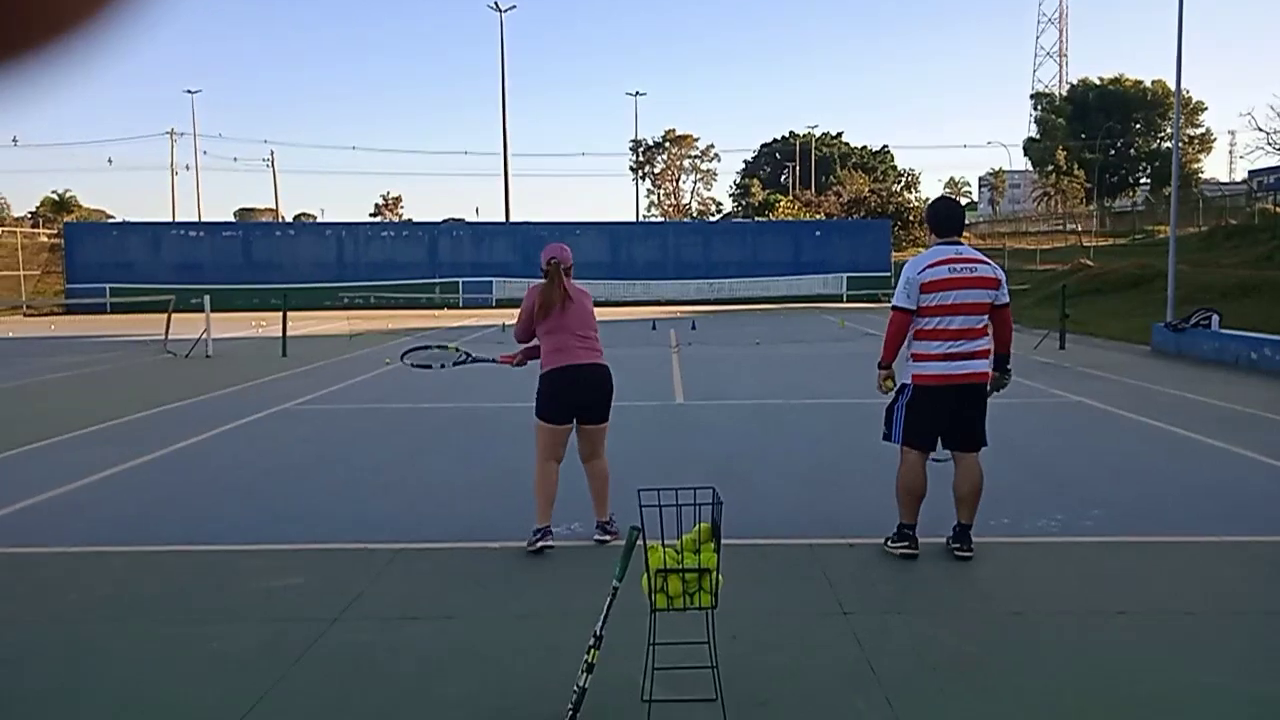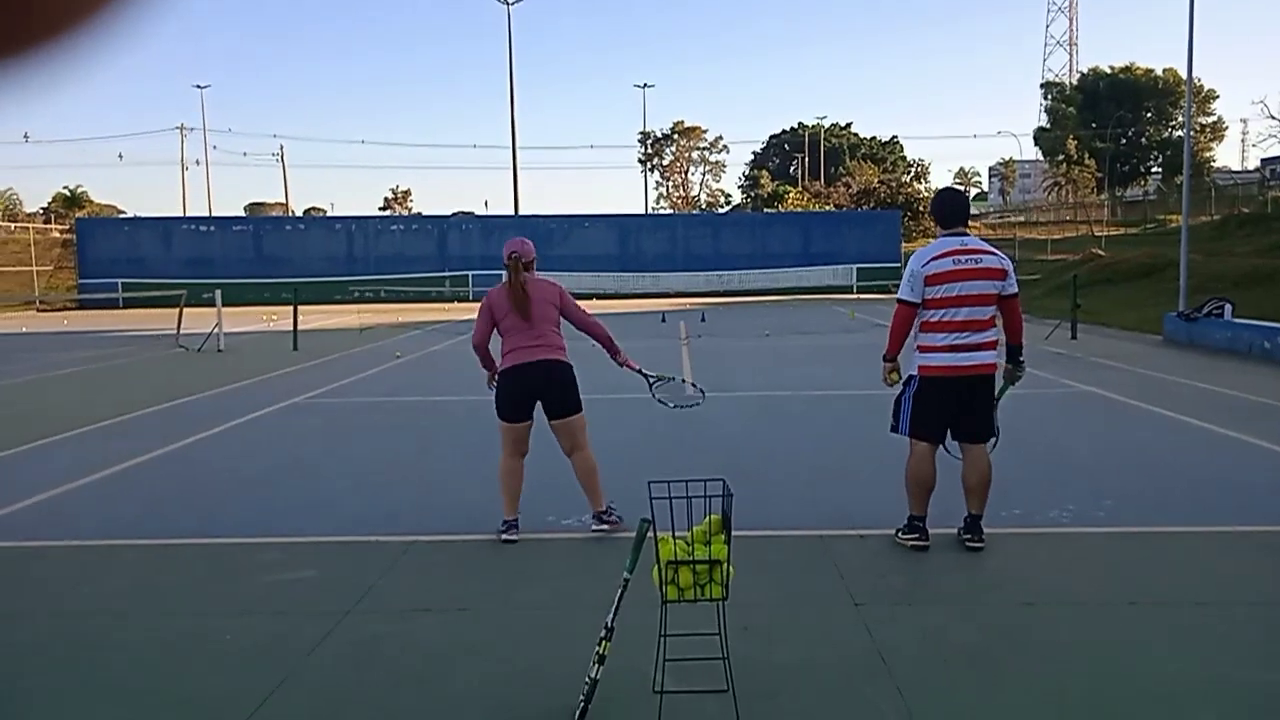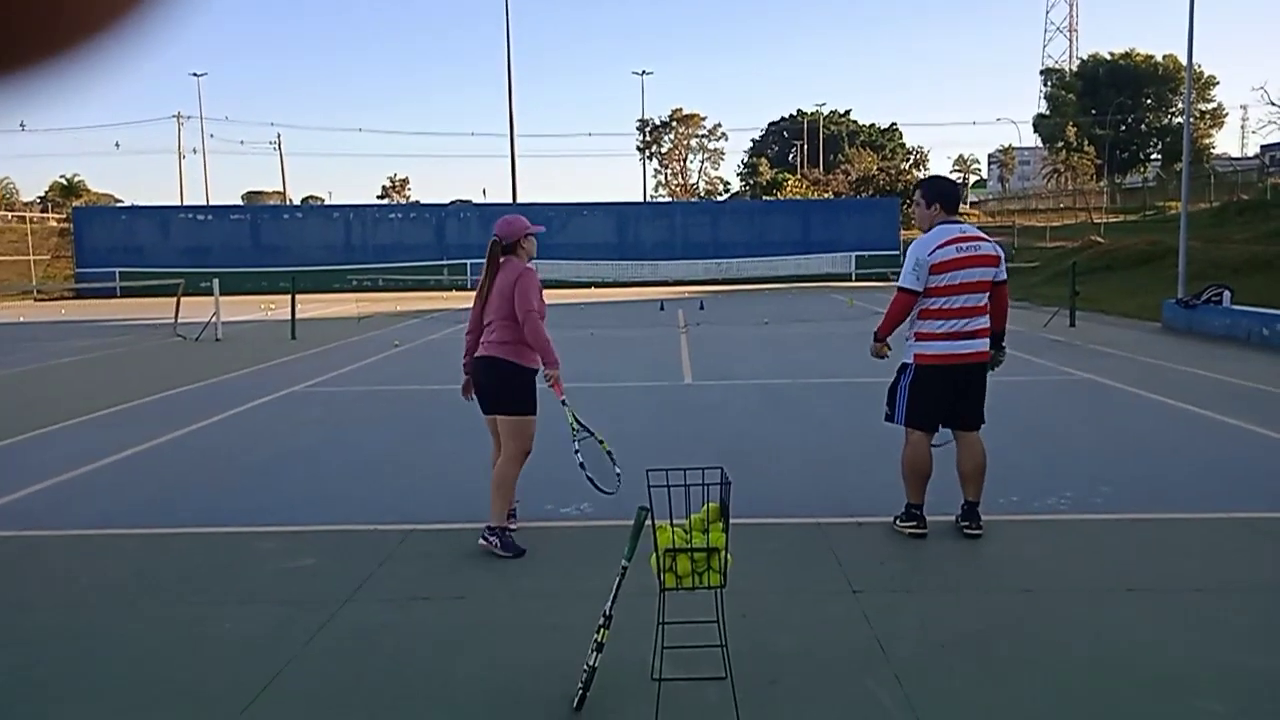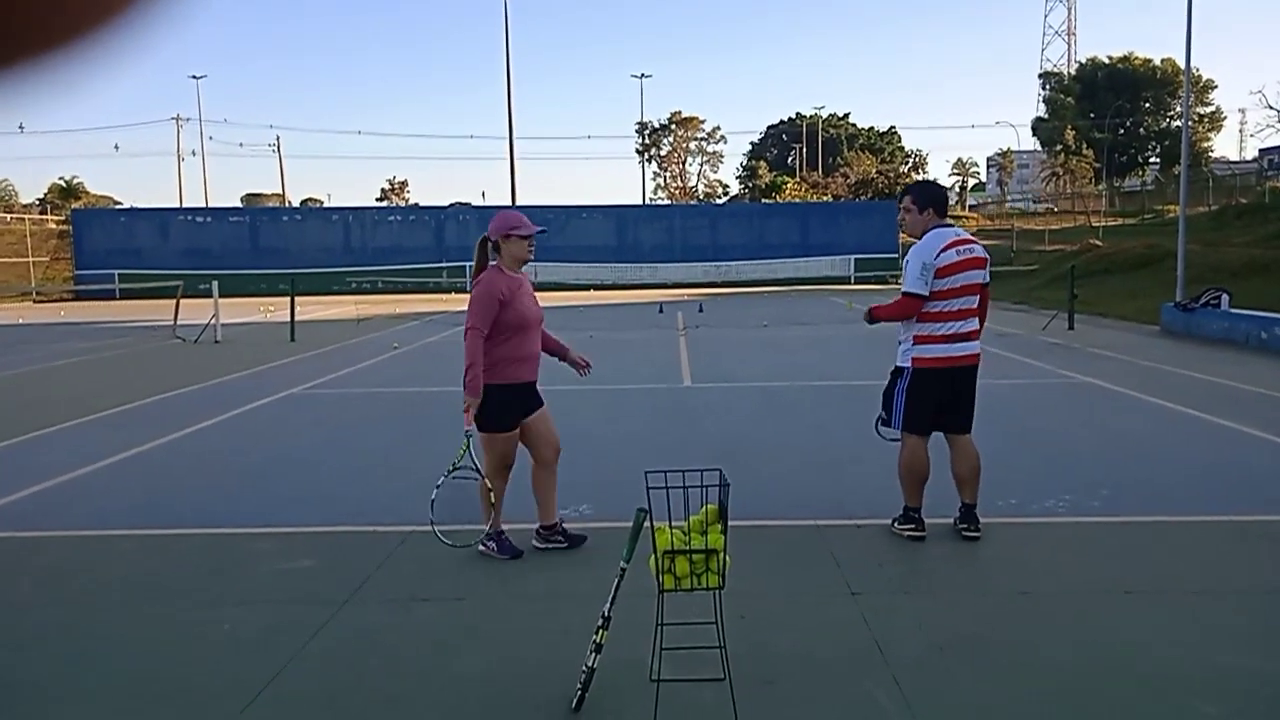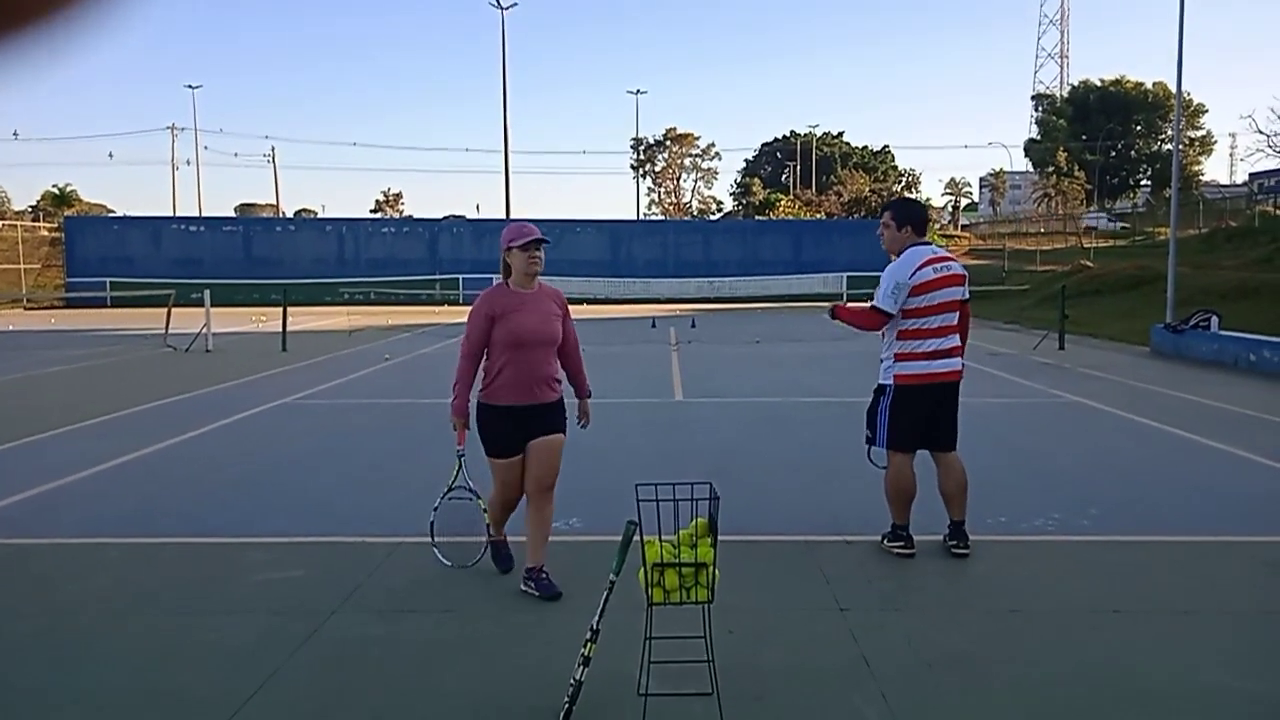
dt=0.5s
person 1, frame 1
left shoulder: (917, 267)
right shoulder: (990, 269)
left elbow: (900, 322)
right elbow: (1003, 323)
left wrist: (885, 364)
right wrist: (1000, 365)
left hip: (927, 378)
right hip: (974, 377)
left knee: (913, 454)
right knee: (967, 455)
left ankle: (906, 534)
right ankle: (963, 535)
person 1, frame 2
left shoulder: (923, 259)
right shoulder: (997, 259)
left elbow: (905, 314)
right elbow: (1012, 313)
left wrist: (890, 357)
right wrist: (1014, 357)
left hip: (934, 370)
right hip: (981, 368)
left knee: (922, 446)
right knee: (975, 447)
left ankle: (917, 525)
right ankle: (974, 526)
person 1, frame 3
left shoulder: (924, 247)
right shoulder: (989, 246)
left elbow: (905, 302)
right elbow: (1000, 299)
left wrist: (880, 336)
right wrist: (996, 342)
left hip: (929, 358)
right hip: (974, 355)
left knee: (918, 434)
right knee: (968, 433)
left ankle: (914, 513)
right ankle: (971, 513)
person 1, frame 4
left shoulder: (923, 251)
right shoulder: (976, 248)
left elbow: (909, 306)
right elbow: (982, 301)
left wrist: (874, 313)
left hip: (923, 360)
right hip: (965, 357)
left knee: (913, 437)
right knee: (960, 435)
left ankle: (912, 517)
right ankle: (969, 515)
person 1, frame 5
left shoulder: (901, 269)
right shoulder: (954, 265)
left elbow: (874, 320)
right elbow: (963, 320)
left wrist: (838, 311)
left hip: (905, 378)
right hip: (947, 375)
left knee: (899, 455)
right knee: (946, 453)
left ankle: (900, 533)
right ankle: (958, 532)
person 2, frame 1
left shoulder: (537, 294)
right shoulder: (584, 296)
left elbow: (520, 335)
right wrist: (528, 354)
left hip: (558, 378)
right hip: (597, 374)
left knee: (548, 459)
right knee: (594, 456)
left ankle: (542, 529)
right ankle: (603, 523)
person 2, frame 2
left shoulder: (493, 297)
right shoulder: (552, 289)
left elbow: (479, 342)
right elbow: (584, 320)
left wrist: (491, 368)
right wrist: (614, 349)
left hip: (513, 376)
right hip: (555, 371)
left knee: (512, 453)
right knee: (578, 448)
left ankle: (510, 522)
right ankle: (601, 512)
person 2, frame 3
left shoulder: (491, 278)
right shoulder: (524, 275)
left elbow: (474, 329)
right elbow: (529, 319)
left wrist: (470, 371)
right wrist: (550, 361)
left hip: (485, 366)
right hip: (512, 370)
left knee: (503, 449)
right knee: (515, 453)
left ankle: (506, 511)
right ankle: (494, 530)
person 2, frame 4
left shoulder: (522, 282)
right shoulder: (490, 284)
right elbow: (474, 337)
left wrist: (566, 354)
right wrist: (473, 387)
left hip: (524, 387)
right hip: (494, 390)
left knee: (549, 454)
right knee: (500, 465)
left ankle: (549, 529)
right ankle: (492, 536)
person 2, frame 5
left shoulder: (555, 299)
right shoulder: (491, 301)
left elbow: (570, 350)
right elbow: (470, 354)
left wrist: (582, 393)
right wrist: (459, 405)
left hip: (548, 409)
right hip: (499, 411)
left knee: (542, 490)
right knee: (509, 491)
left ankle: (535, 572)
right ankle: (496, 536)
